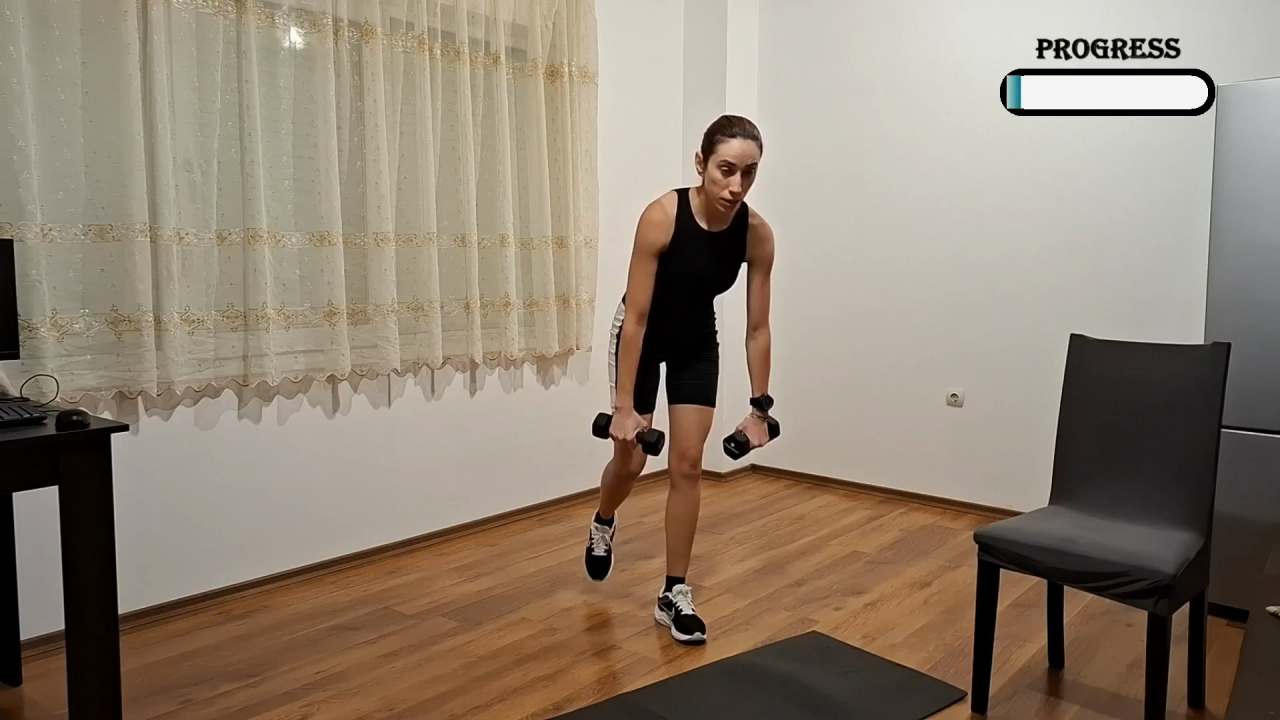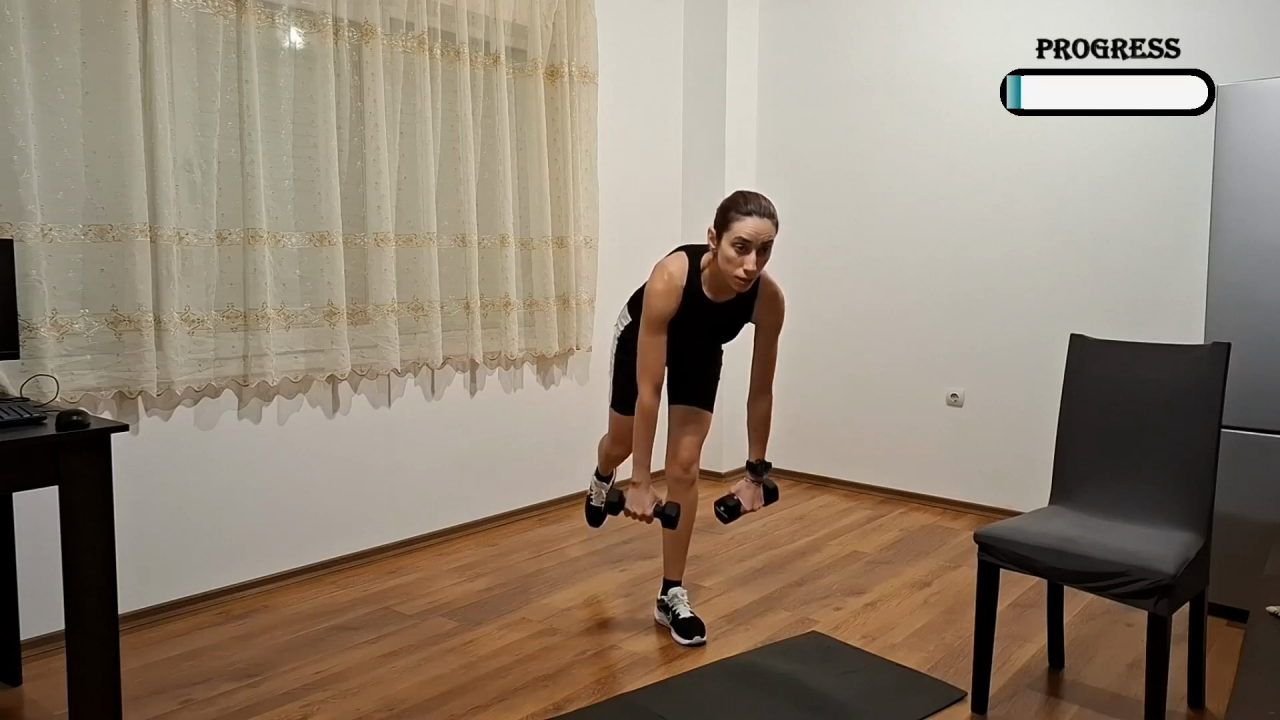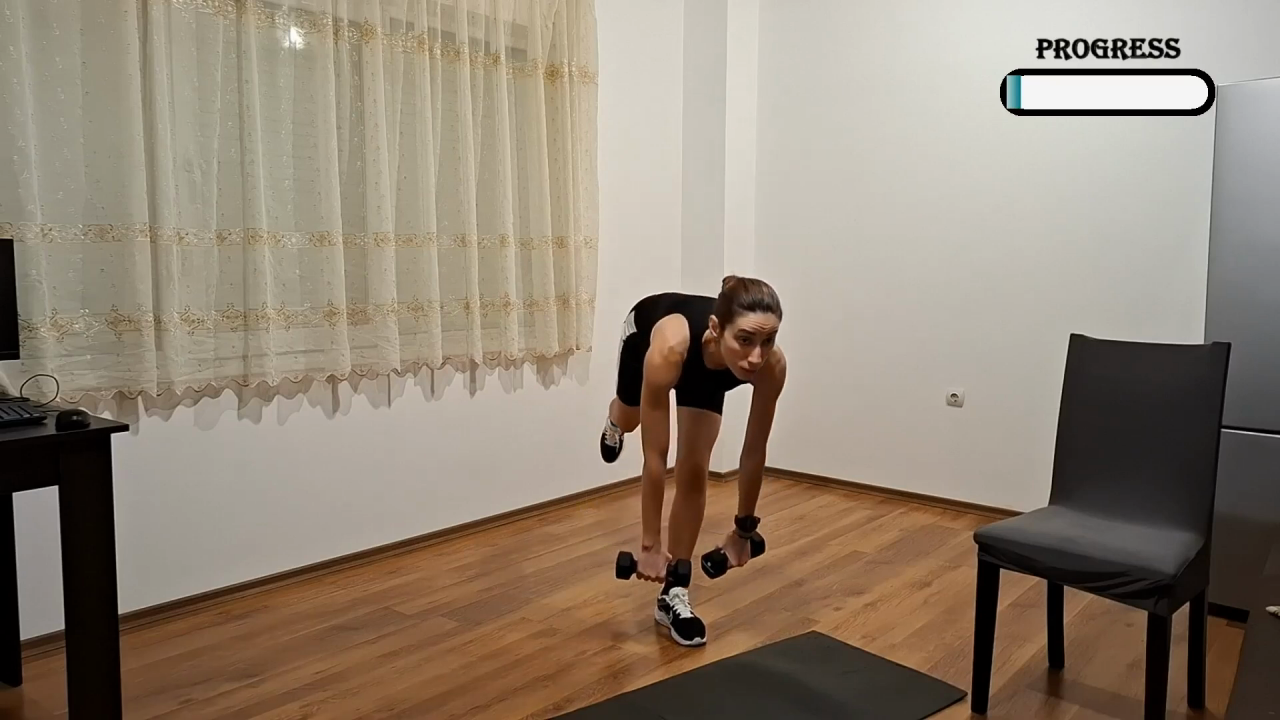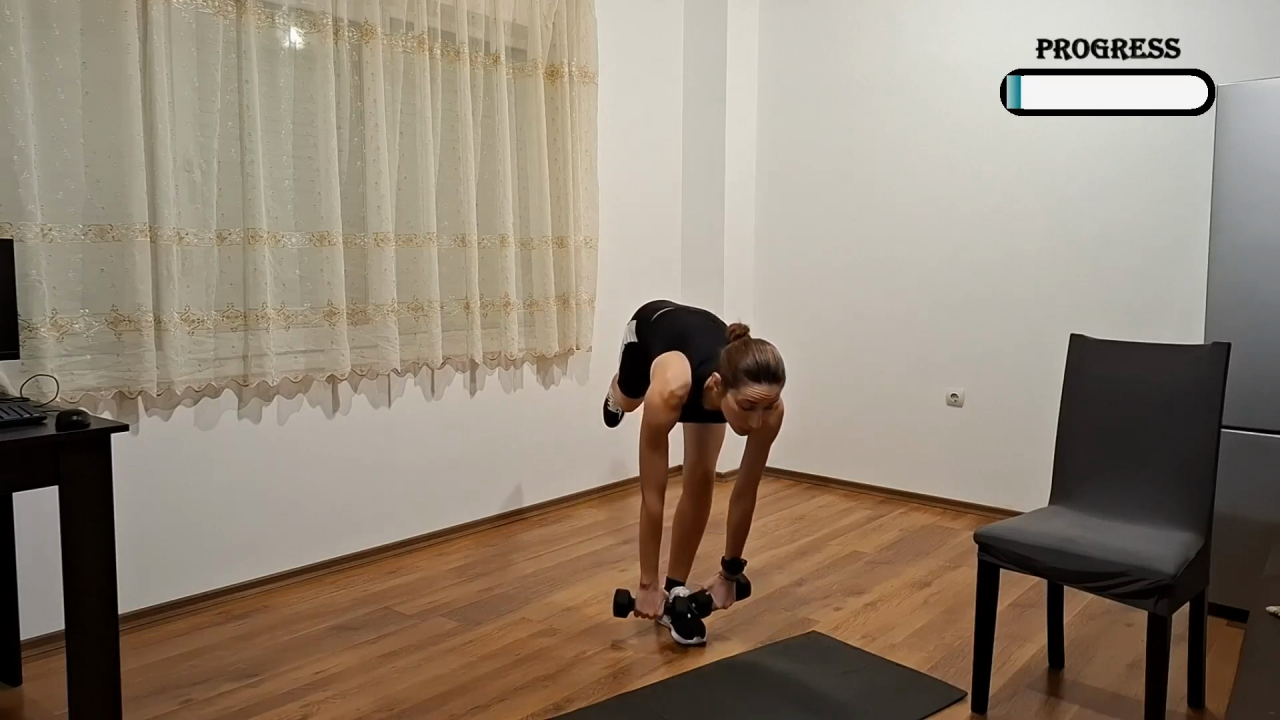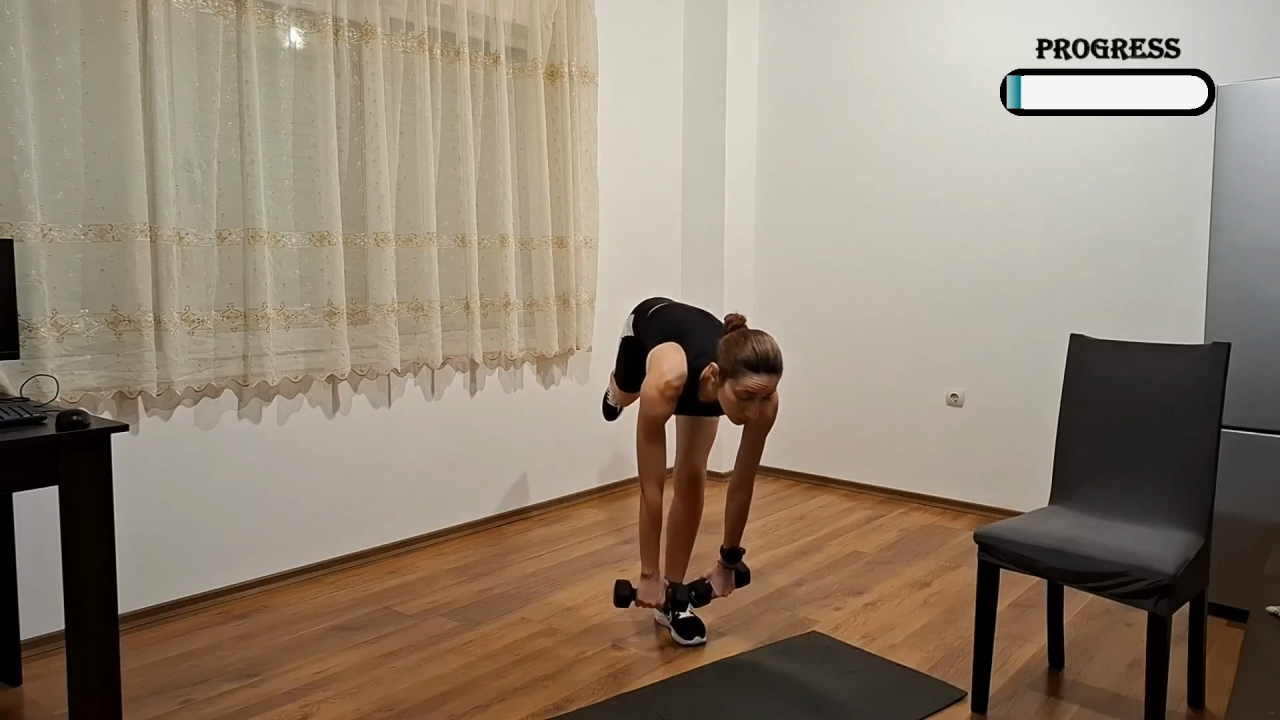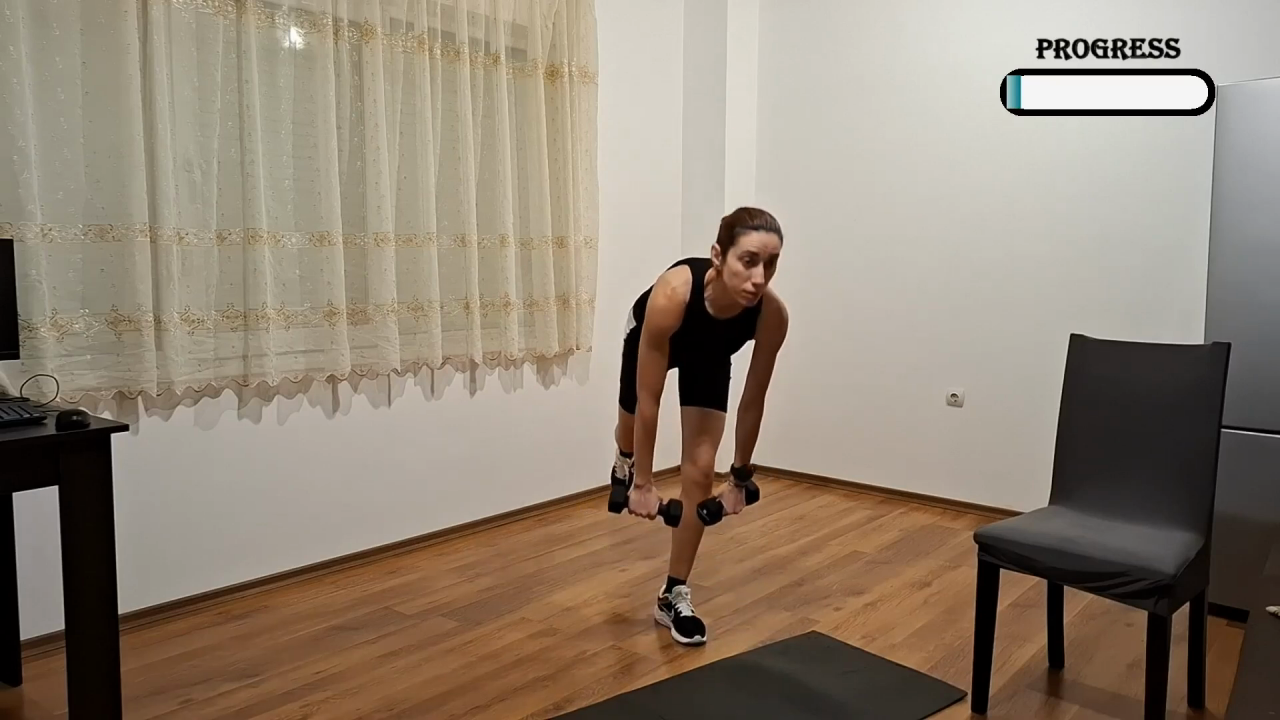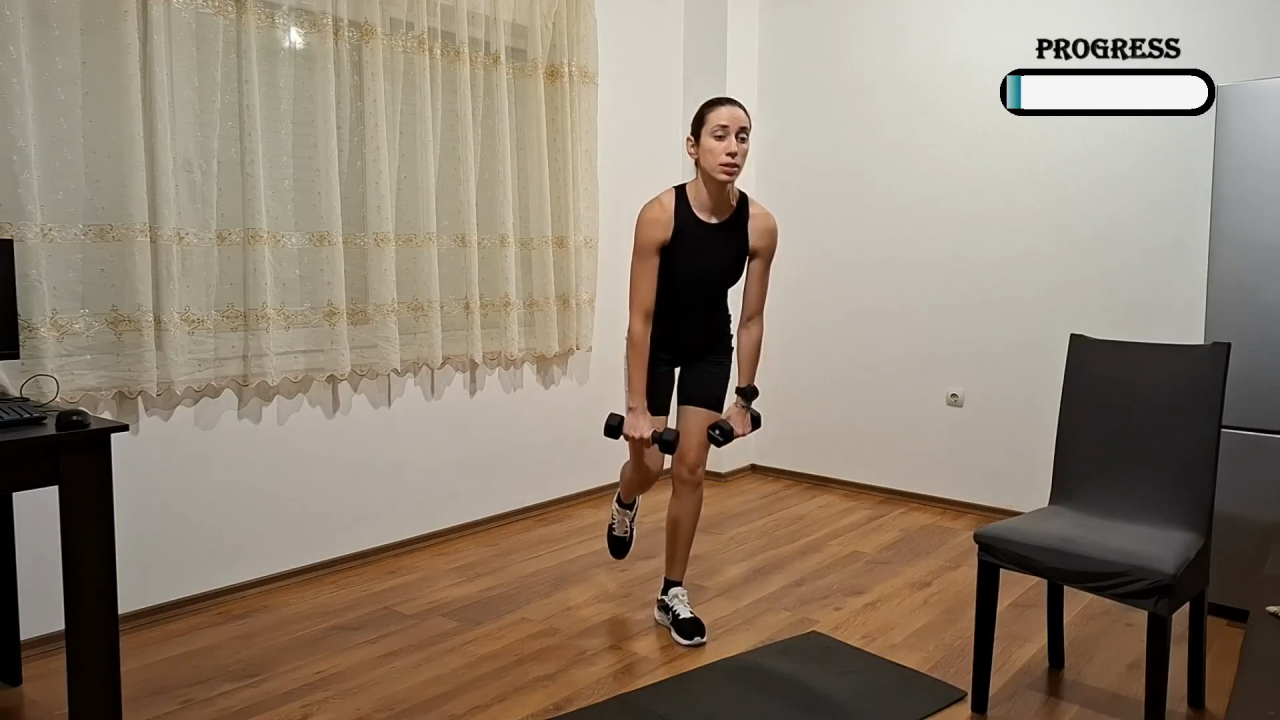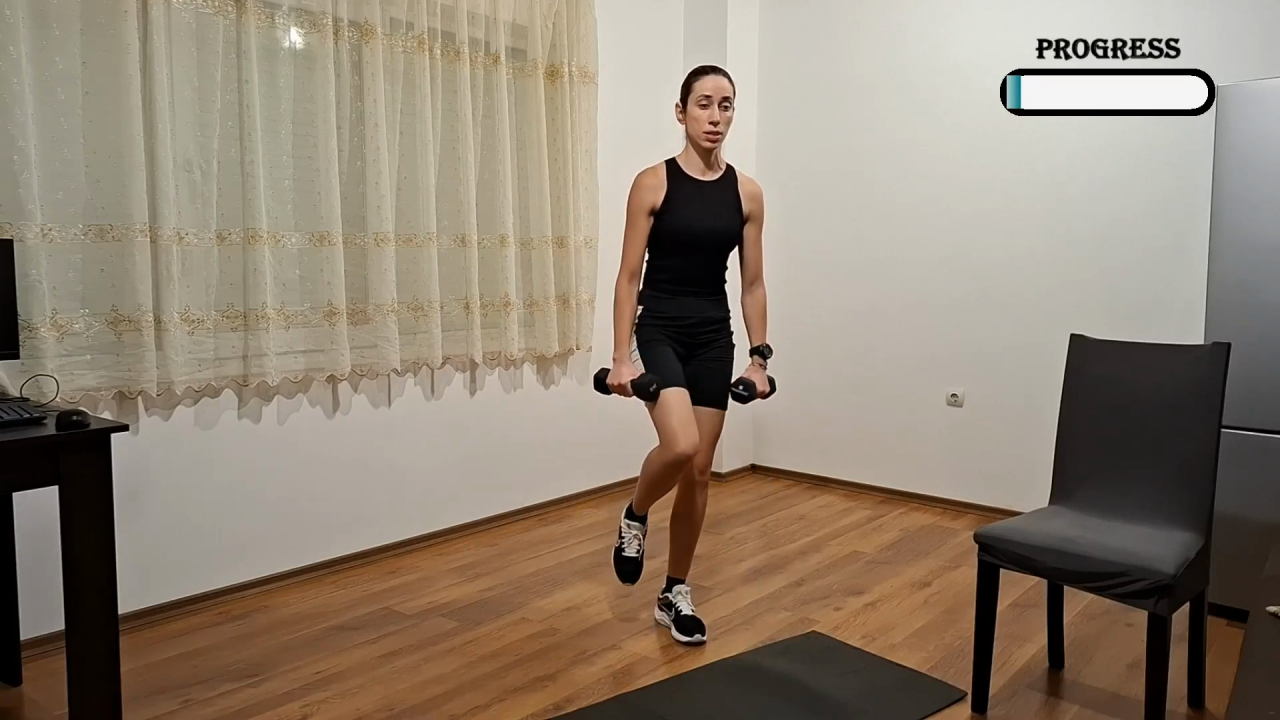
dt=0.5s
person 1, frame 1
left shoulder: (757, 233)
right shoulder: (662, 215)
left elbow: (758, 329)
right elbow: (635, 318)
left wrist: (759, 406)
right wrist: (623, 407)
left hip: (697, 342)
right hip: (644, 335)
left knee: (687, 463)
right knee: (632, 450)
left ankle: (674, 593)
right ankle: (604, 523)
person 1, frame 2
left shoulder: (768, 298)
right shoulder: (670, 277)
left elbow: (761, 392)
right elbow: (649, 391)
left wrist: (756, 471)
right wrist: (640, 482)
left hip: (700, 354)
right hip: (640, 338)
left knee: (684, 468)
right knee: (621, 441)
left ankle: (671, 595)
right ankle: (603, 478)
person 1, frame 3
left shoulder: (772, 365)
right shoulder: (669, 348)
left elbow: (754, 452)
right elbow: (655, 458)
left wrist: (743, 530)
right wrist: (650, 545)
right hip: (644, 326)
left knee: (695, 470)
right knee: (629, 418)
left ankle: (673, 594)
right ankle: (615, 421)
person 1, frame 4
left shoulder: (768, 405)
right shoulder: (670, 390)
left elbow: (745, 493)
right elbow: (653, 497)
left wrist: (730, 572)
right wrist: (647, 584)
left hip: (705, 330)
right hip: (652, 326)
left knee: (701, 479)
right knee: (628, 402)
left ankle: (676, 591)
right ankle: (616, 398)
person 1, frame 5
left shoulder: (763, 399)
right shoulder: (665, 381)
left elbow: (743, 482)
right elbow: (652, 488)
left wrist: (728, 561)
right wrist: (648, 575)
right hip: (649, 324)
left knee: (691, 476)
right knee: (624, 397)
left ankle: (674, 595)
right ankle: (617, 394)
person 1, frame 6
left shoulder: (772, 314)
right shoulder: (672, 294)
left elbow: (753, 401)
right elbow: (649, 401)
left wrist: (740, 477)
right wrist: (642, 483)
left hip: (709, 357)
right hip: (651, 331)
left knee: (700, 471)
right knee: (632, 423)
left ankle: (675, 594)
right ankle: (626, 456)
person 1, frame 7
left shoulder: (760, 224)
right shoulder: (659, 214)
left elbow: (751, 319)
right elbow: (640, 318)
left wrist: (743, 397)
right wrist: (636, 406)
left hip: (710, 347)
right hip: (658, 344)
left knee: (690, 472)
right knee: (647, 464)
left ankle: (672, 596)
right ankle: (624, 504)
person 1, frame 8
left shoulder: (747, 191)
right shoulder: (653, 182)
left elbow: (752, 283)
right elbow: (629, 276)
left wrist: (759, 355)
right wrist: (621, 356)
left hip: (713, 336)
right hip: (657, 329)
left knee: (699, 470)
right knee: (680, 447)
left ankle: (675, 594)
right ankle: (635, 515)
